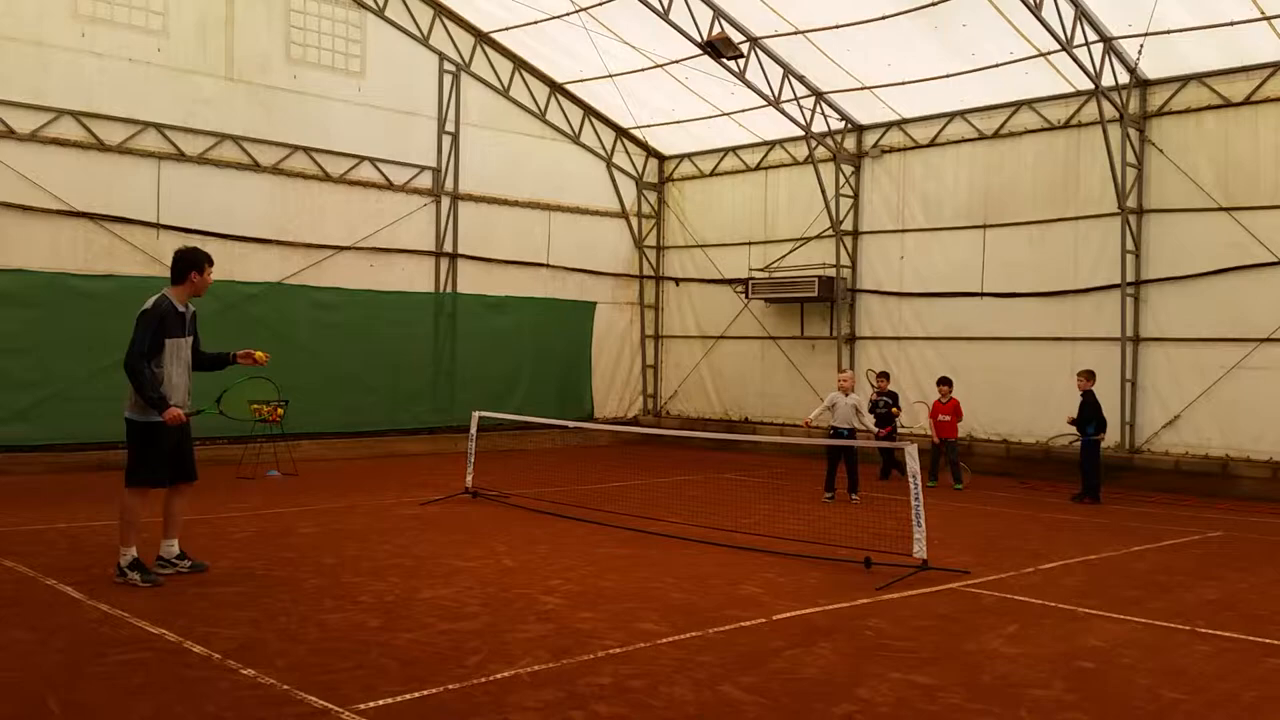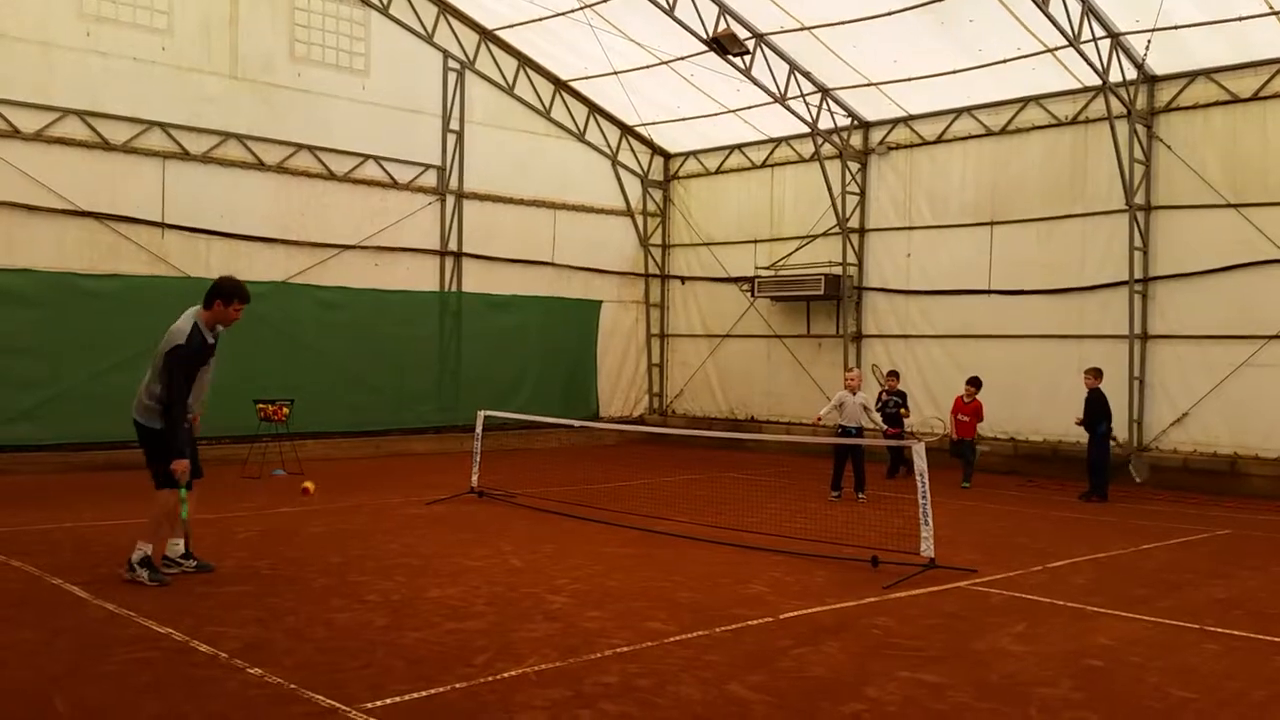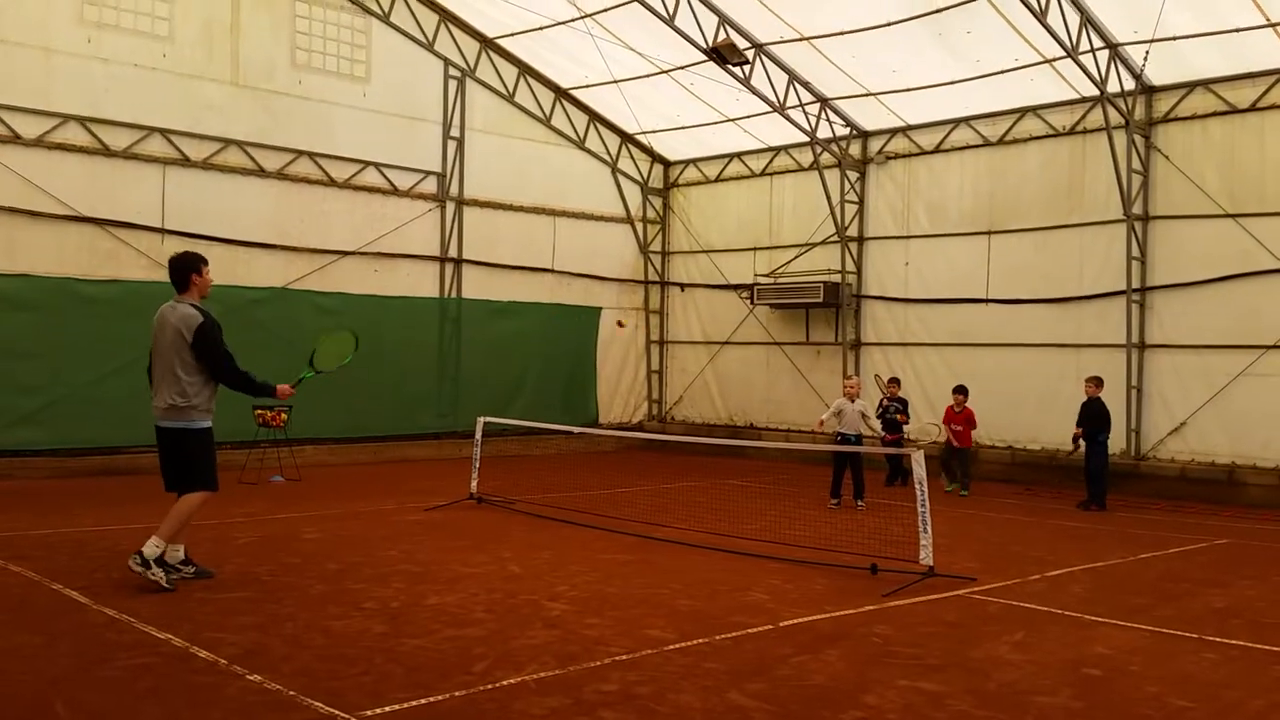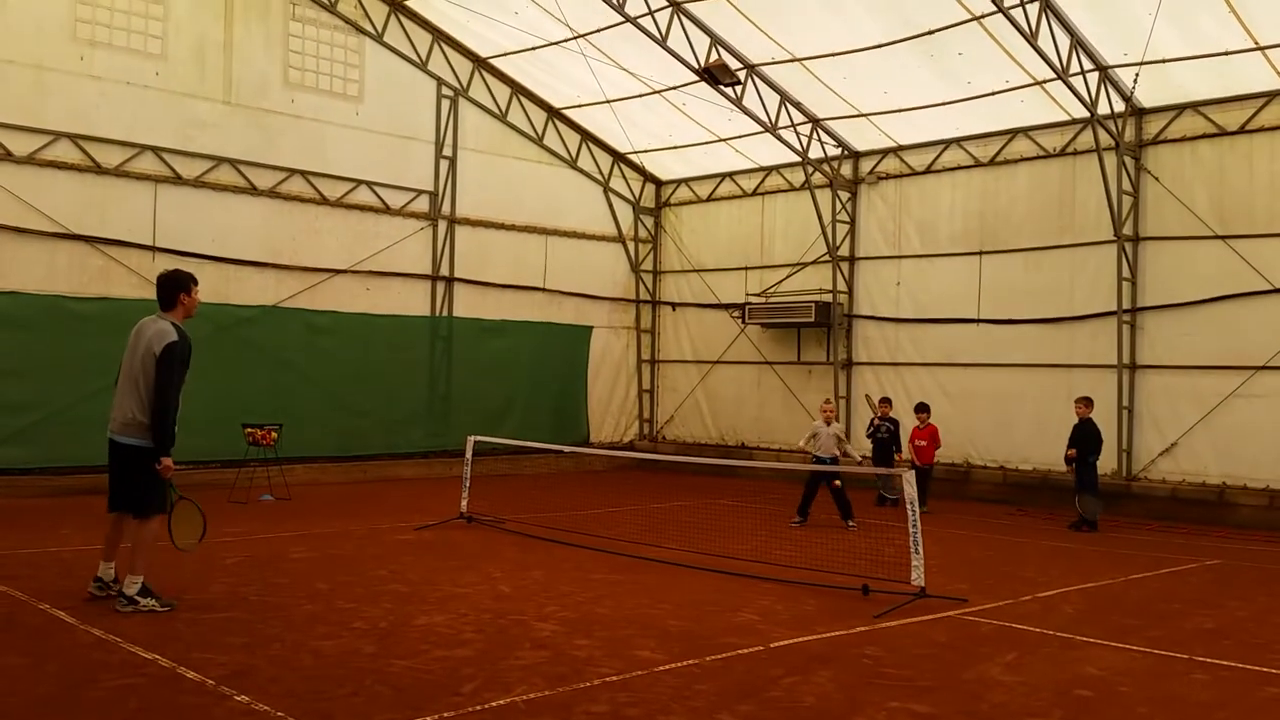
dt=0.7s
person 1, frame 1
left shoulder: (187, 313)
right shoulder: (156, 311)
right elbow: (134, 364)
left wrist: (232, 357)
right wrist: (162, 406)
left hip: (175, 416)
right hip: (149, 417)
left knee: (182, 482)
right knee: (140, 486)
left ankle: (169, 554)
right ankle: (127, 561)
person 1, frame 2
left shoulder: (211, 326)
right shoulder: (188, 343)
right elbow: (173, 400)
left wrist: (196, 410)
right wrist: (177, 453)
left hip: (176, 416)
right hip: (156, 420)
left knee: (186, 484)
right knee: (174, 486)
left ankle: (175, 553)
right ankle: (140, 559)
person 1, frame 3
left shoulder: (163, 314)
right shoulder: (201, 321)
left elbow: (153, 368)
right elbow: (228, 372)
right wrist: (271, 390)
left hip: (166, 418)
right hip: (190, 421)
left knee: (187, 490)
right knee: (199, 491)
left ankle: (175, 558)
right ankle: (148, 555)
person 1, frame 4
left shoulder: (143, 326)
right shoulder: (175, 341)
right elbow: (165, 400)
right wrist: (164, 450)
left hip: (119, 432)
right hip: (143, 439)
left knee: (123, 509)
right knee: (151, 513)
left ankle: (105, 577)
right ankle: (132, 591)
